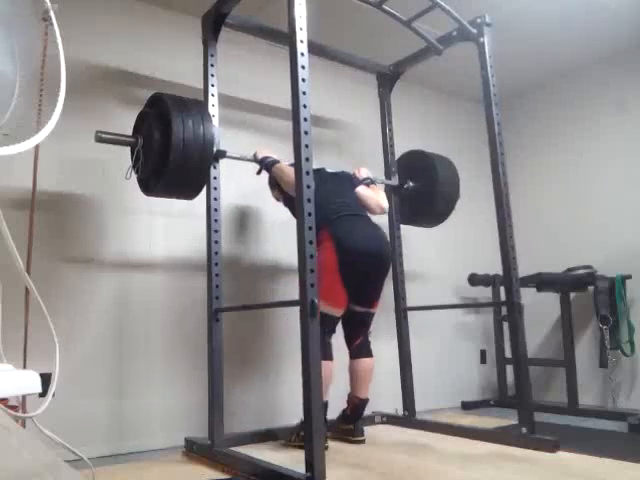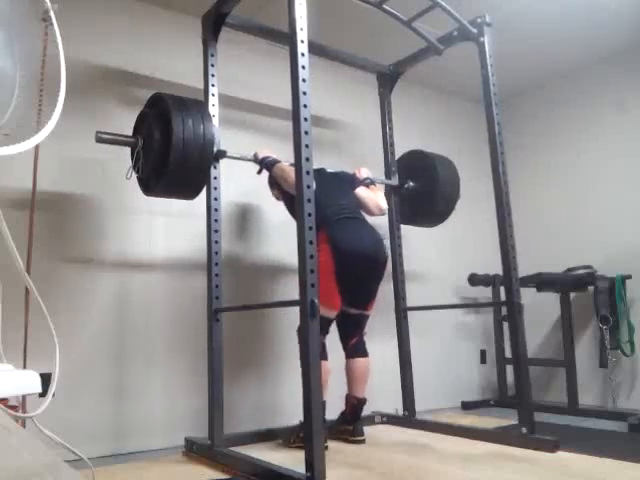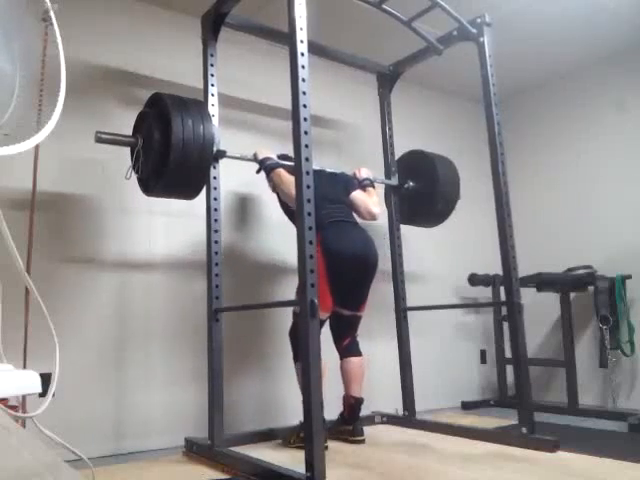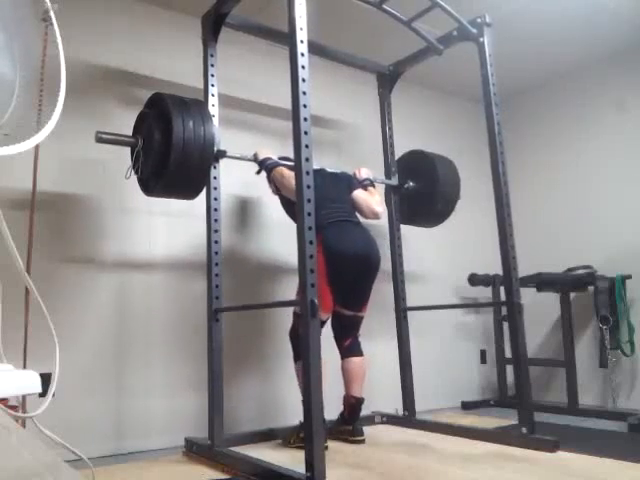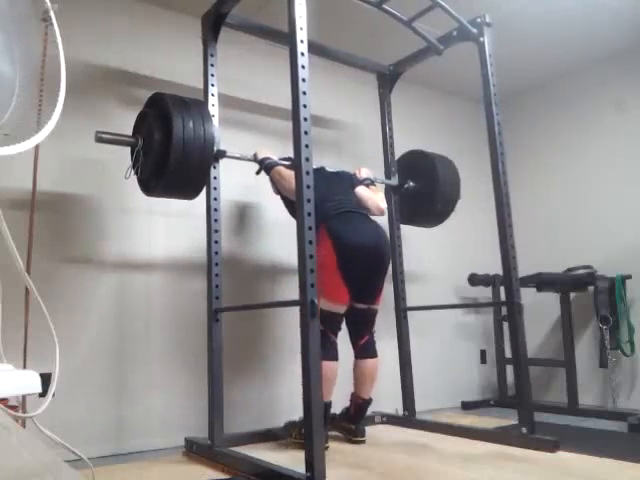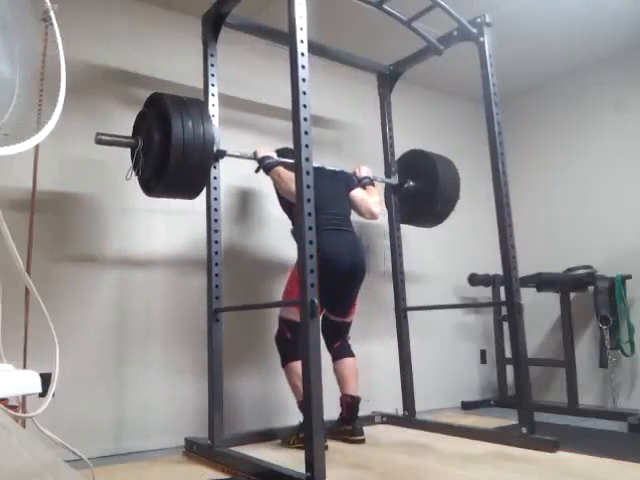
dt=0.4s
person 1, frame 1
left shoulder: (288, 178)
right shoulder: (342, 177)
left elbow: (298, 184)
right elbow: (381, 206)
left wrist: (268, 163)
right wrist: (367, 180)
left hip: (344, 243)
right hip: (378, 243)
left knee: (318, 333)
right knee: (358, 336)
right ankle: (352, 422)
person 1, frame 2
left shoulder: (287, 180)
right shoulder: (341, 177)
left elbow: (297, 180)
right elbow: (380, 206)
left wrist: (268, 162)
right wrist: (366, 180)
left hip: (340, 245)
right hip: (374, 245)
right knee: (353, 336)
right ankle: (352, 421)
person 1, frame 3
left shoulder: (285, 176)
right shoulder: (340, 178)
left elbow: (295, 197)
right elbow: (372, 211)
left wrist: (269, 164)
right wrist: (366, 182)
left hip: (332, 247)
right hip: (365, 248)
left knee: (303, 335)
right knee: (346, 336)
right ankle: (351, 422)
person 1, frame 4
left shoulder: (284, 176)
right shoulder: (341, 177)
left elbow: (296, 189)
right elbow: (376, 210)
left wrist: (269, 163)
right wrist: (367, 182)
left hip: (333, 247)
right hip: (367, 247)
left knee: (303, 335)
right knee: (348, 336)
right ankle: (351, 422)
person 1, frame 5
left shoulder: (287, 176)
right shoulder: (342, 176)
left elbow: (295, 187)
right elbow: (380, 206)
left wrist: (268, 163)
right wrist: (366, 181)
left hip: (342, 240)
right hip: (377, 239)
left knee: (323, 332)
right knee: (363, 334)
right ankle: (355, 420)
person 1, frame 6
left shoulder: (286, 174)
right shoulder: (341, 177)
left elbow: (294, 190)
right elbow: (373, 210)
left wrist: (267, 161)
right wrist: (366, 180)
left hip: (322, 254)
right hip: (354, 254)
left knee: (290, 339)
right knee: (338, 339)
right ankle: (350, 421)
